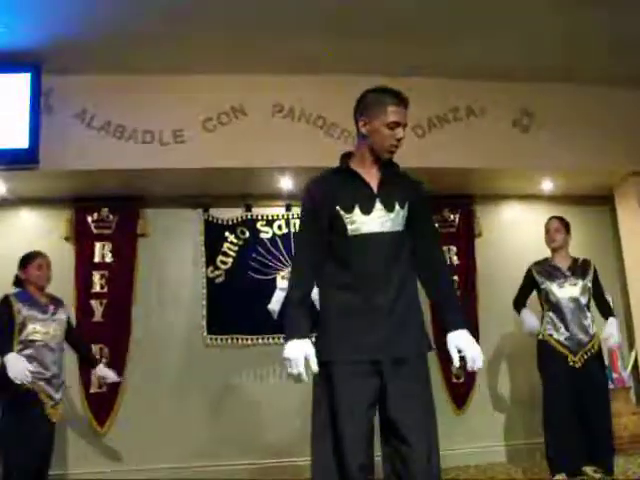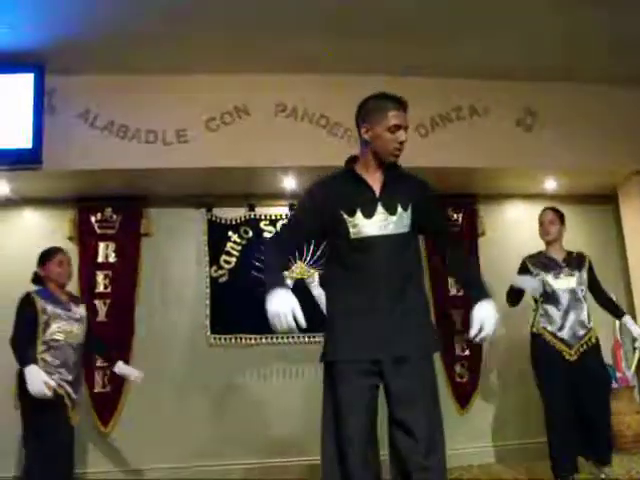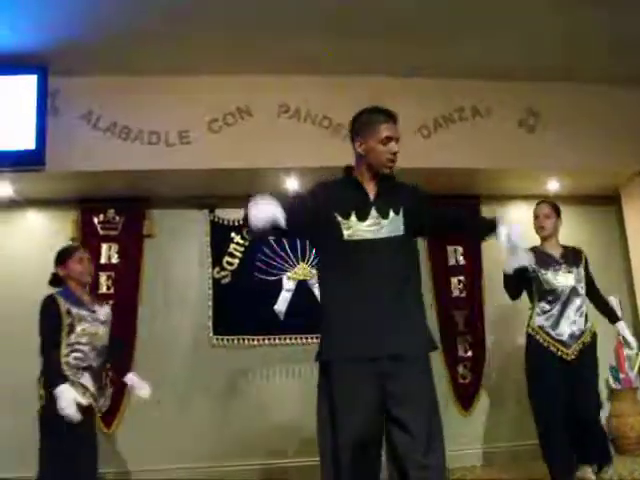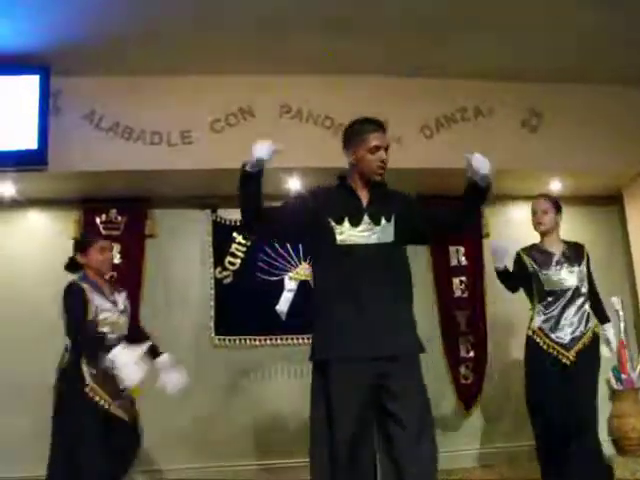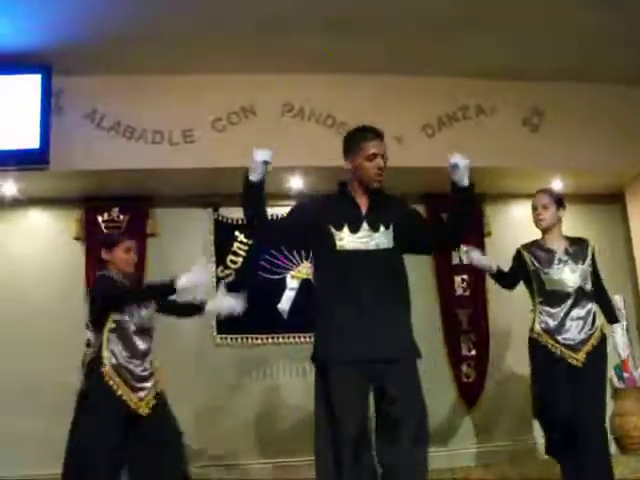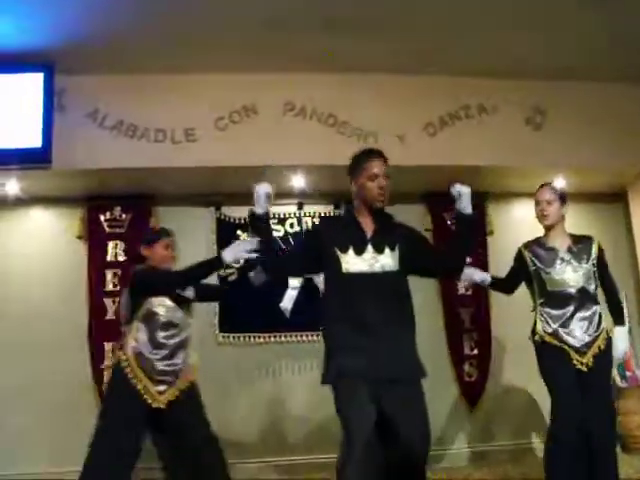
dt=0.2s
person 1, frame 1
left shoulder: (409, 189)
right shoulder: (325, 189)
left elbow: (431, 261)
right elbow: (305, 265)
left wrist: (456, 324)
right wrist: (297, 331)
left hip: (405, 342)
right hip: (345, 344)
person 1, frame 2
left shoulder: (415, 190)
right shoulder: (329, 191)
left elbow: (450, 245)
right elbow: (282, 242)
left wrist: (480, 296)
right wrist: (277, 287)
left hip: (409, 340)
right hip: (350, 342)
person 1, frame 3
left shoulder: (408, 198)
right shoulder: (325, 198)
left elbow: (455, 224)
right elbow: (277, 217)
left wrist: (494, 226)
right wrist: (260, 208)
left hip: (405, 341)
right hip: (346, 344)
left knee: (421, 449)
right knee: (350, 448)
person 1, frame 4
left shoulder: (399, 205)
right shoulder: (317, 204)
left elbow: (450, 224)
right elbow: (260, 224)
left wrist: (477, 183)
right wrist: (252, 171)
left hip: (396, 344)
right hip: (341, 346)
left knee: (414, 446)
right knee: (345, 446)
person 1, frame 5
left shoulder: (397, 212)
right shoulder: (318, 210)
left elbow: (446, 239)
right elbow: (264, 231)
left wrist: (462, 186)
right wrist: (255, 179)
left hip: (394, 345)
right hip: (341, 346)
left knee: (408, 436)
right knee: (346, 440)
person 1, frame 6
left shoulder: (402, 235)
right shoulder: (327, 234)
left elbow: (449, 266)
right elbow: (277, 266)
left wrist: (464, 214)
right wrist: (260, 214)
left hip: (399, 361)
right hip: (351, 361)
left knee: (412, 446)
right knee: (362, 442)
person 2, frame 1
left shoulder: (587, 267)
right shoulder: (537, 270)
left elbow: (601, 300)
right elbow: (518, 300)
left wrist: (612, 321)
right wrist: (525, 313)
left hip: (588, 345)
right hip: (552, 346)
left knee: (594, 402)
right knee: (557, 403)
person 2, frame 2
left shoulder: (581, 260)
right shoulder: (531, 263)
left elbow: (600, 295)
right elbow: (512, 299)
right wrist: (518, 284)
left hip: (584, 339)
right hip: (547, 341)
left knee: (594, 398)
right knee: (557, 404)
left ankle: (597, 455)
person 2, frame 3
left shoulder: (577, 256)
right shoulder: (527, 257)
left elbow: (594, 294)
right elbow: (513, 294)
right wrist: (510, 268)
left hip: (581, 339)
right hip: (543, 341)
left knee: (585, 405)
right knee: (551, 409)
person 2, frame 4
left shoulder: (579, 251)
right shoulder: (527, 255)
left elbow: (591, 291)
right elbow: (512, 286)
left wrist: (606, 325)
right wrist: (500, 265)
left hip: (583, 341)
right hip: (543, 343)
left knee: (581, 412)
right knee: (550, 414)
person 2, frame 5
left shoulder: (584, 247)
right shoulder: (527, 252)
left elbow: (599, 290)
right elbow: (510, 282)
left wrist: (617, 326)
right wrist: (488, 266)
left hip: (590, 341)
right hip: (548, 344)
left knee: (590, 417)
right knee: (559, 413)
person 2, frame 6
left shoulder: (589, 245)
right shoulder: (529, 251)
left elbow: (609, 288)
right elbow: (509, 285)
left wrist: (620, 328)
right wrist: (483, 277)
left hip: (596, 343)
right hip: (553, 343)
left knee: (599, 421)
right knee: (569, 414)
person 3, frame 1
left shoulder: (58, 306)
left elbow: (73, 338)
left wrist: (97, 366)
left hip: (50, 387)
right hip: (23, 386)
left knee: (42, 450)
right knee: (24, 450)
person 3, frame 2
left shoulder: (76, 304)
right shoulder: (32, 301)
left elbow: (91, 340)
right elbow: (19, 340)
left wrist: (118, 365)
right wrist: (30, 369)
left hip: (67, 386)
right hip: (44, 388)
left knee: (60, 452)
right knee: (50, 453)
person 3, frame 3
left shoulder: (100, 306)
right shoulder: (54, 304)
left elbow: (109, 345)
right elbow: (48, 349)
left wrist: (129, 376)
right wrist: (60, 388)
left hip: (90, 391)
right hip: (66, 393)
left knee: (79, 456)
right knee: (75, 460)
person 3, frame 4
left shoulder: (118, 293)
right shoulder: (76, 290)
left elbow: (134, 331)
right elbow: (81, 332)
left wrist: (162, 359)
right wrist: (117, 354)
left hip: (114, 381)
right hip: (82, 381)
left knee: (127, 441)
right knee: (83, 457)
person 3, frame 5
left shoulder: (138, 291)
right shoulder: (103, 284)
left elbow: (170, 306)
right elbow: (131, 295)
left wrist: (211, 305)
right wrist: (181, 282)
left hip: (140, 377)
right hip: (106, 377)
left knee: (166, 439)
right knee: (98, 451)
person 3, frame 6
left shoulder: (182, 287)
right shoulder: (142, 278)
left elbow: (209, 292)
right elbow: (181, 279)
right wrist: (225, 257)
left hip: (175, 376)
right hip: (137, 372)
left knee: (199, 442)
right knee: (114, 447)
